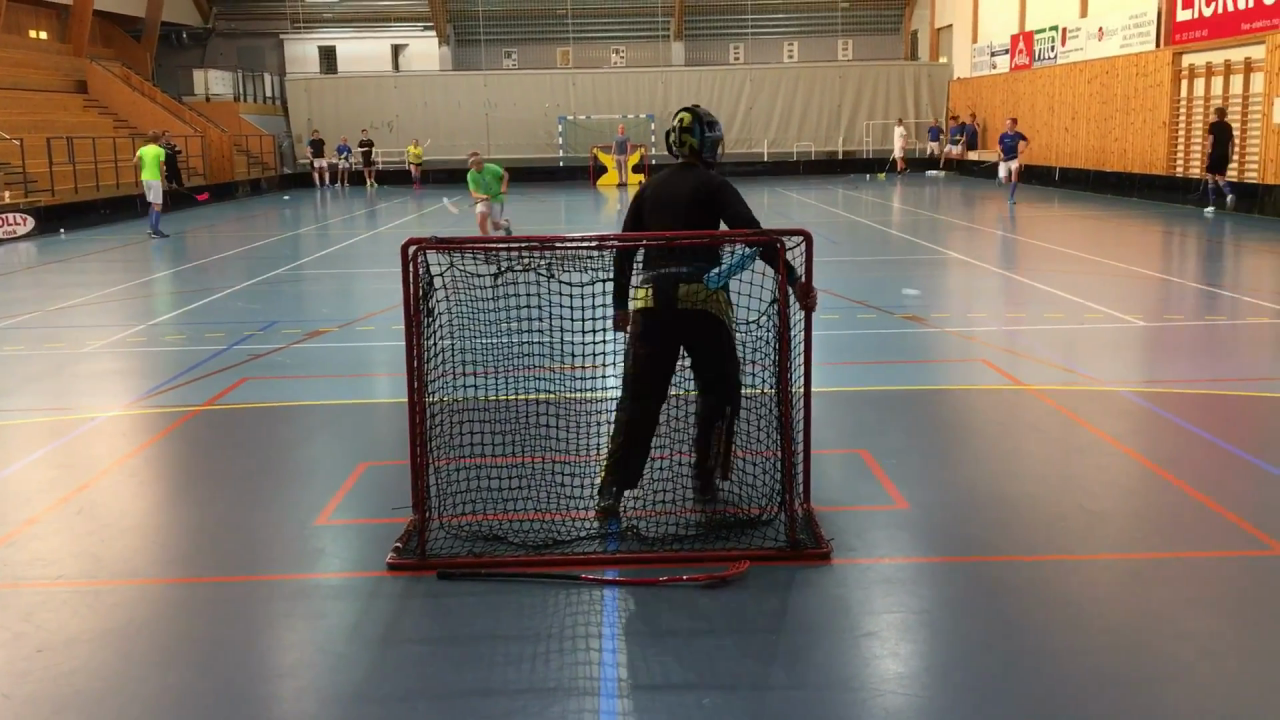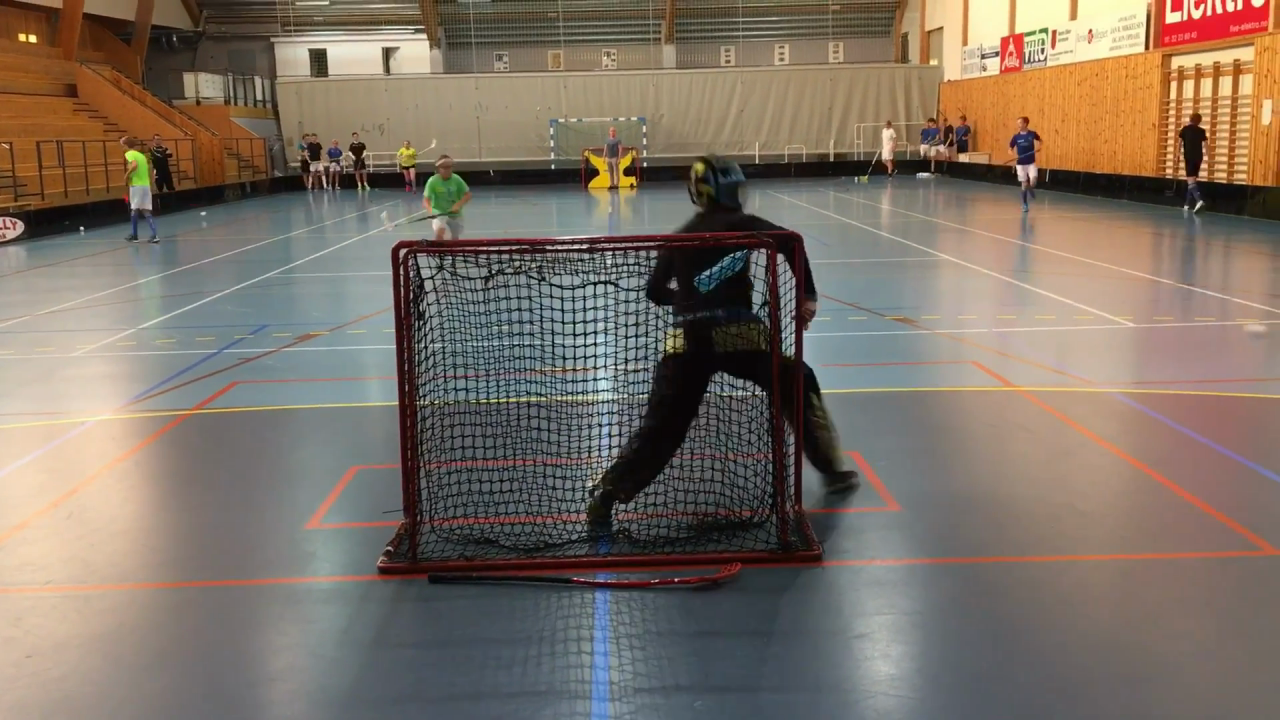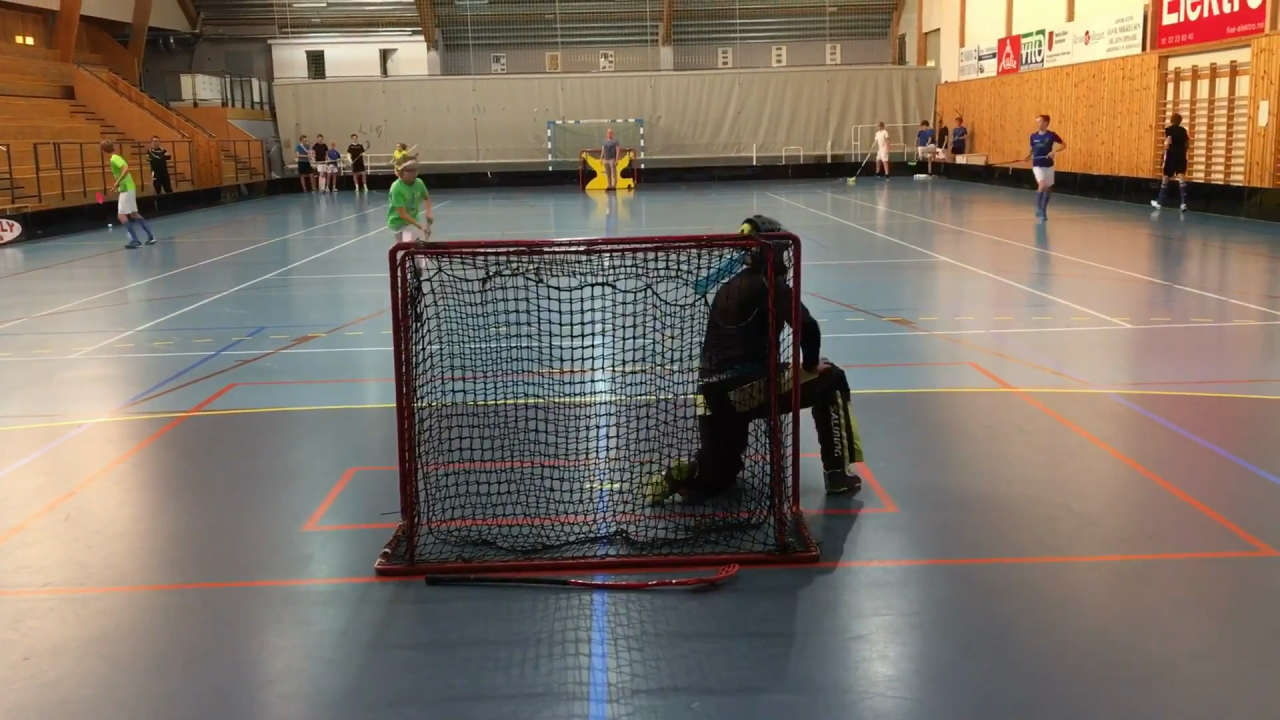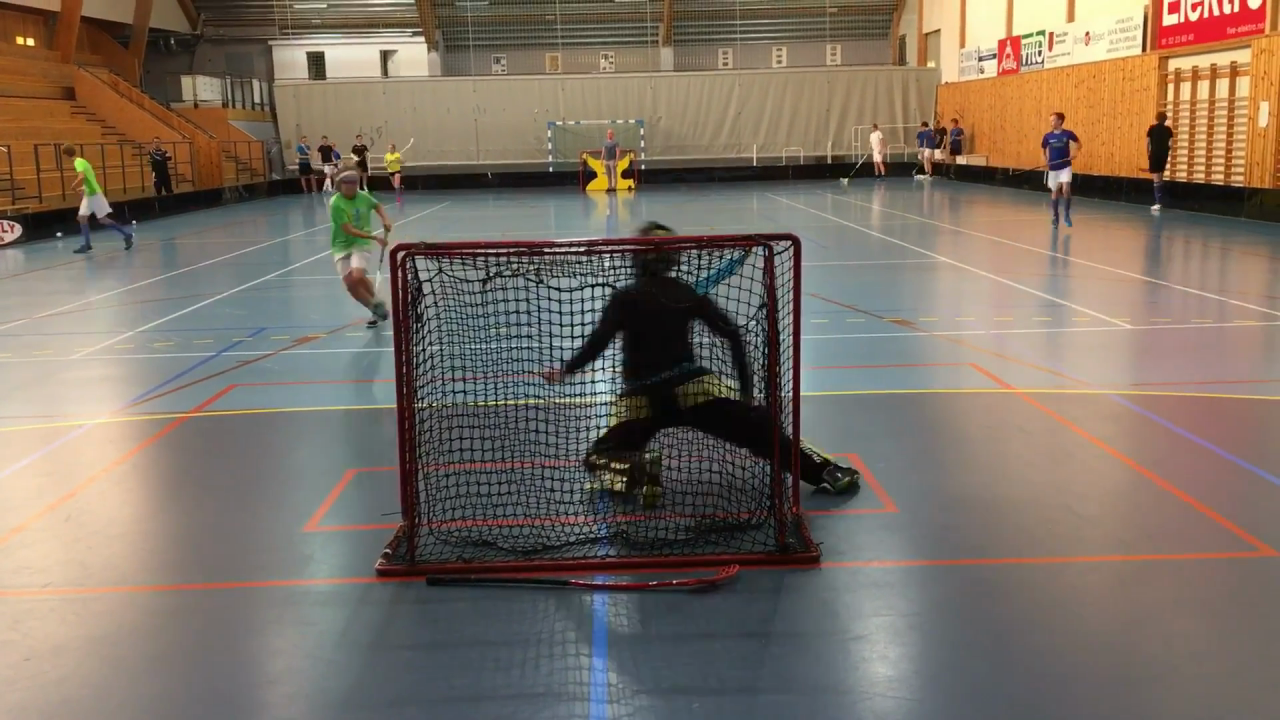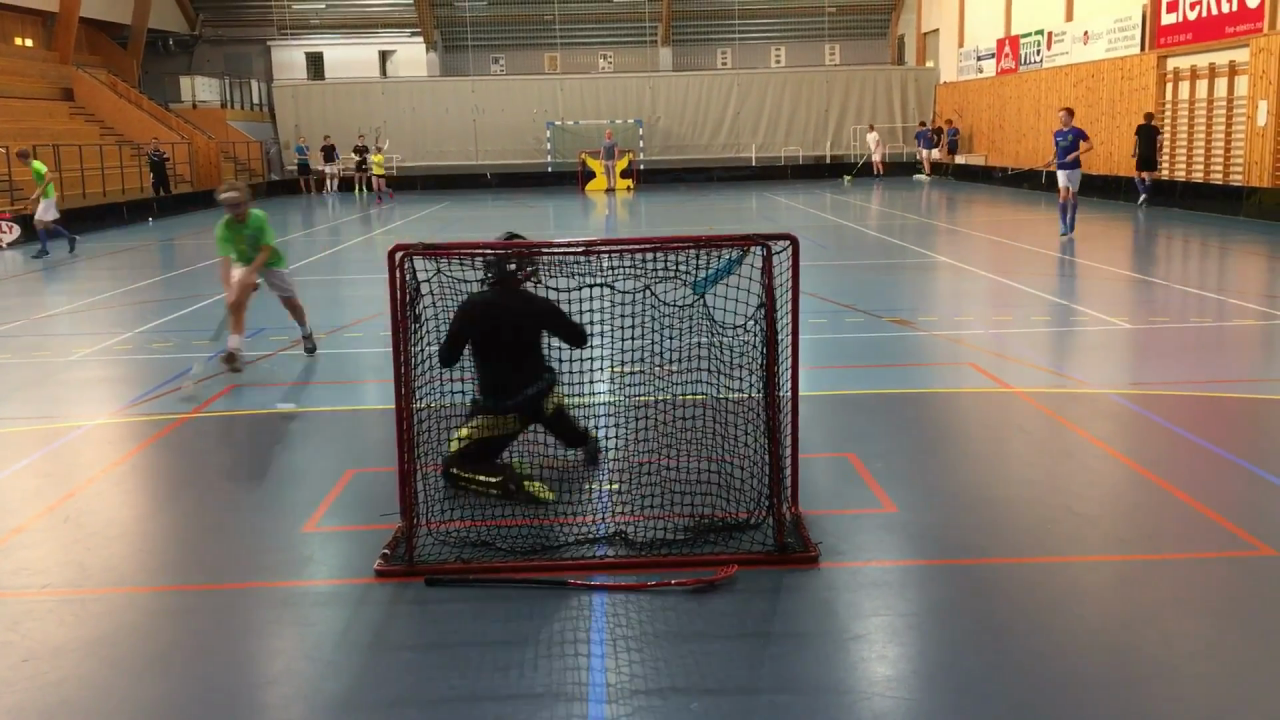
dt=0.2s
person 1, frame 1
left shoulder: (649, 190)
right shoulder: (712, 184)
left elbow: (623, 252)
right elbow: (750, 233)
left wrist: (620, 306)
right wrist: (795, 280)
left hip: (652, 300)
right hip: (704, 296)
left knee: (639, 398)
right knee: (720, 389)
left ankle: (613, 491)
right ankle: (707, 477)
person 1, frame 2
left shoulder: (680, 237)
right shoulder: (737, 222)
left elbow: (654, 290)
right elbow: (790, 246)
right wrist: (808, 296)
left hip: (687, 342)
right hip: (733, 332)
left knee: (659, 430)
right knee: (798, 382)
left ankle: (609, 489)
right ankle: (830, 468)
person 1, frame 3
left shoulder: (725, 288)
right shoulder: (767, 283)
right elbow: (807, 327)
right wrist: (810, 364)
left hip: (713, 394)
right hip: (752, 385)
left knee: (716, 472)
right knee: (830, 381)
left ankle: (686, 475)
right ankle: (837, 473)
person 1, frame 4
left shoulder: (625, 297)
right shoulder: (688, 293)
left elbow: (597, 344)
right elbow: (734, 338)
left wrist: (565, 370)
right wrist: (746, 390)
left hip: (641, 397)
right hip: (689, 387)
left knee: (599, 457)
right knee: (759, 426)
left ankle: (633, 473)
right ankle: (824, 472)
person 1, frame 5
left shoulder: (473, 306)
right shoulder: (538, 305)
left elbow: (447, 359)
right elbow: (579, 339)
left hip: (501, 408)
right hip: (542, 394)
left knee: (453, 467)
left ankle: (511, 482)
right ankle: (585, 443)
